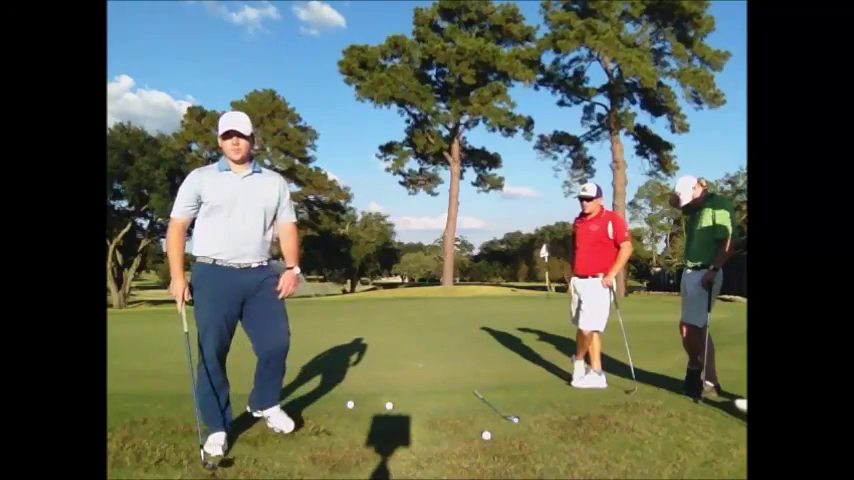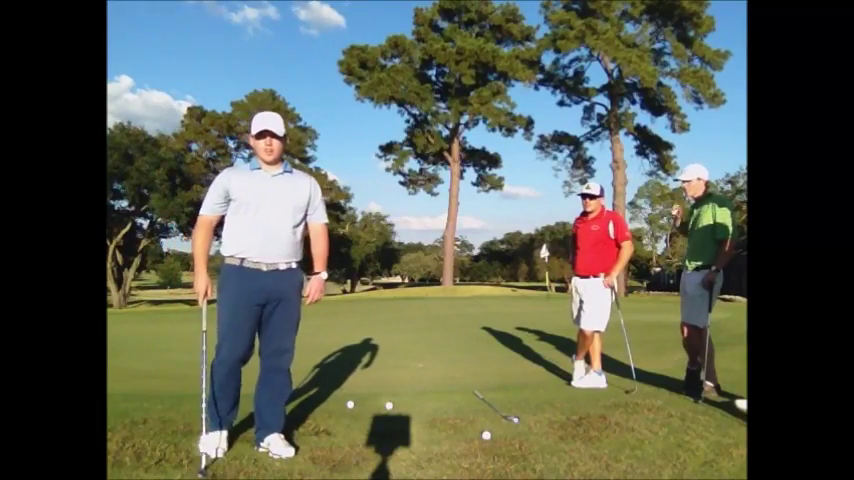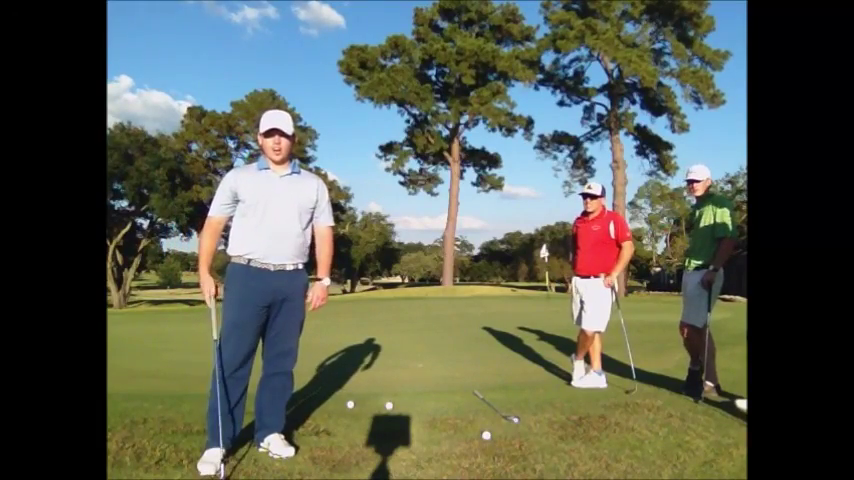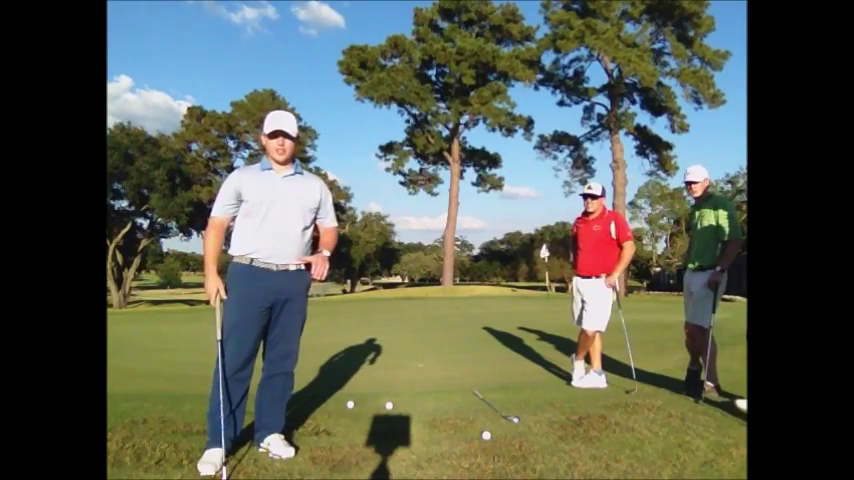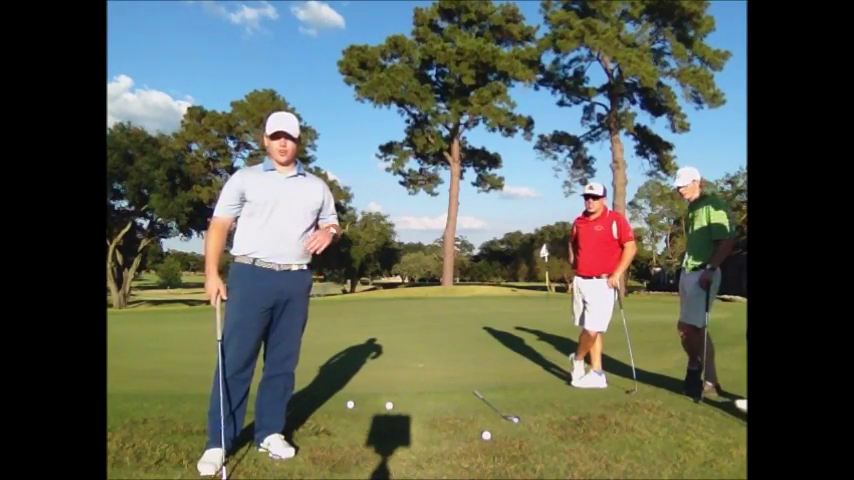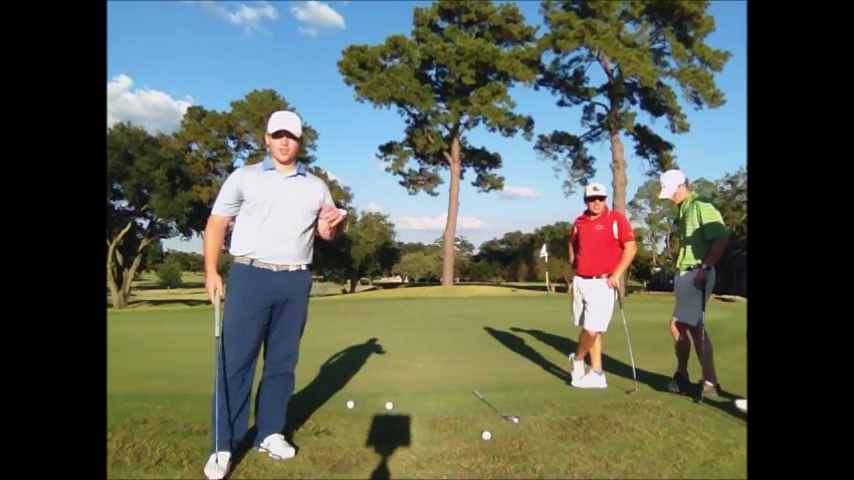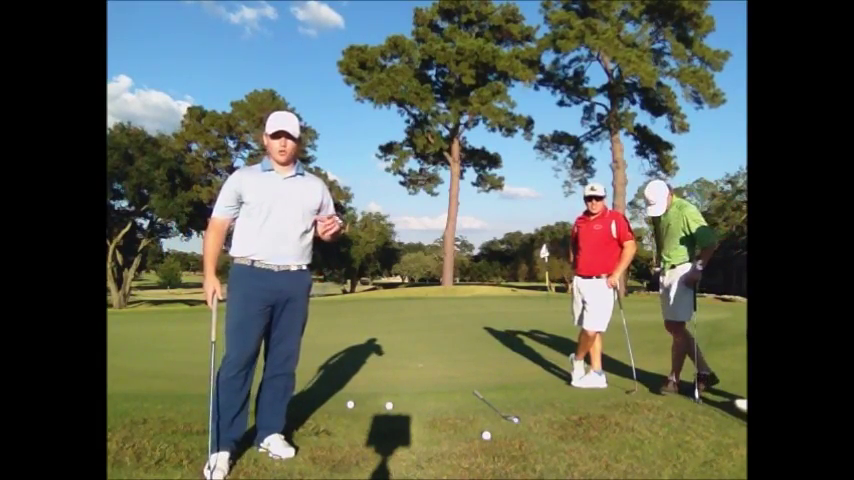
dt=0.7s
person 1, frame 1
left shoulder: (275, 182)
right shoulder: (199, 179)
left elbow: (287, 227)
right elbow: (177, 227)
left wrist: (292, 268)
right wrist: (177, 276)
left hip: (260, 275)
right hip: (213, 275)
left knee: (276, 342)
right knee: (212, 353)
left ankle: (265, 402)
right ankle: (217, 427)
person 1, frame 2
left shoulder: (306, 183)
right shoulder: (230, 178)
left elbow: (318, 230)
right elbow: (205, 223)
left wrist: (319, 274)
right wrist: (200, 270)
left hip: (286, 279)
right hip: (241, 276)
left knee: (278, 358)
right knee: (230, 355)
left ankle: (269, 432)
right ankle: (218, 426)
person 1, frame 3
left shoulder: (313, 184)
right shoulder: (238, 178)
left elbow: (323, 232)
right elbow: (213, 224)
left wrist: (322, 279)
right wrist: (204, 272)
left hip: (292, 281)
right hip: (246, 276)
left knee: (281, 360)
right knee: (232, 360)
left ankle: (270, 432)
right ankle: (218, 442)
person 1, frame 4
left shoulder: (315, 185)
right shoulder: (241, 178)
left elbow: (329, 228)
right elbow: (216, 225)
left wrist: (323, 253)
right wrist: (211, 272)
left hip: (293, 281)
right hip: (248, 275)
left knee: (281, 361)
right knee: (234, 360)
left ankle: (269, 432)
right ankle: (217, 442)
person 1, frame 5
left shoulder: (317, 186)
right shoulder: (244, 179)
left elbow: (331, 226)
right elbow: (218, 226)
left wrist: (329, 232)
right wrist: (212, 273)
left hip: (296, 281)
right hip: (251, 275)
left knee: (283, 361)
right knee: (235, 359)
left ankle: (270, 432)
right ankle: (218, 442)
person 1, frame 6
left shoulder: (316, 186)
right shoulder: (243, 177)
left elbow: (326, 233)
right elbow: (216, 223)
left wrist: (337, 221)
right wrist: (211, 271)
left hip: (295, 281)
right hip: (249, 276)
left knee: (282, 361)
right knee: (235, 359)
left ankle: (269, 432)
right ankle: (223, 445)
person 1, frame 7
left shoulder: (316, 186)
right shoulder: (243, 178)
left elbow: (326, 230)
right elbow: (217, 227)
left wrist: (334, 227)
right wrist: (209, 274)
left hip: (295, 281)
right hip: (251, 276)
left knee: (283, 361)
right knee: (238, 359)
left ankle: (270, 432)
right ankle: (222, 445)
person 2, frame 1
left shoulder: (719, 204)
right shoulder: (694, 207)
left elbow: (726, 243)
right elbow: (673, 201)
left wrist: (713, 270)
right wrist: (685, 190)
left hip: (705, 274)
right hip: (689, 272)
left knee: (691, 327)
right knee: (694, 327)
left ankle: (702, 374)
right ankle: (702, 375)
person 2, frame 2
left shoulder: (719, 204)
right shoulder: (695, 207)
left elbow: (729, 243)
left wrist: (714, 271)
right wrist: (678, 219)
left hip: (705, 274)
right hip: (688, 273)
left knee: (691, 327)
right knee: (695, 328)
left ankle: (701, 374)
right ankle: (706, 379)
person 2, frame 3
left shoulder: (719, 204)
right shoulder: (696, 208)
left elbow: (728, 241)
left wrist: (712, 270)
right wrist: (688, 258)
left hip: (706, 274)
right hip: (690, 272)
left knee: (688, 327)
right knee: (698, 328)
left ankle: (699, 370)
right ankle: (709, 380)
person 2, frame 4
left shoulder: (721, 205)
right shoulder: (694, 209)
left elbow: (735, 242)
left wrist: (719, 270)
right wrist: (687, 262)
left hip: (709, 275)
right hip: (691, 273)
left knee: (695, 327)
right knee: (697, 328)
left ankle: (697, 370)
right ankle: (708, 379)
person 2, frame 5
left shoulder: (714, 205)
right shoulder: (692, 208)
left elbow: (727, 241)
left wrist: (710, 268)
right wrist: (684, 268)
left hip: (703, 274)
right hip: (688, 273)
left knee: (688, 327)
right knee: (694, 328)
left ankle: (702, 374)
right ankle: (704, 376)
person 2, frame 6
left shoulder: (702, 205)
right shoulder: (682, 208)
left elbow: (721, 239)
left wrist: (706, 268)
right wrist: (678, 264)
left hip: (697, 273)
right hip: (683, 273)
left knee: (679, 326)
right knee: (694, 327)
left ankle: (681, 375)
right ankle: (709, 381)
person 2, frame 7
left shoulder: (686, 211)
right shoulder: (657, 211)
left elbow: (710, 243)
left wrist: (698, 268)
left hip: (683, 272)
right hip: (665, 272)
left knee: (676, 326)
right knee: (673, 326)
left ankle: (674, 379)
right ankle: (703, 372)
person 3, frame 1
left shoulder: (612, 219)
right shoulder: (578, 222)
left elbow: (626, 248)
left wrist: (611, 274)
right wrist: (573, 273)
left hip: (598, 283)
right hip: (578, 281)
left knee: (587, 328)
right knee: (590, 329)
left ankle: (578, 361)
right ankle: (596, 374)
person 3, frame 2
left shoulder: (613, 219)
right shoulder: (578, 222)
left elbow: (627, 247)
left wrist: (613, 274)
right wrist: (574, 274)
left hip: (599, 283)
right hip: (579, 281)
left knee: (589, 328)
right knee: (590, 329)
left ankle: (578, 361)
right ankle: (596, 374)
person 3, frame 3
left shoulder: (613, 219)
right shoulder: (579, 222)
left elbow: (628, 247)
left wrist: (614, 274)
right wrist: (574, 270)
left hip: (600, 283)
right hip: (579, 281)
left knee: (590, 328)
right knee: (589, 329)
left ankle: (578, 360)
right ankle: (596, 374)
person 3, frame 4
left shoulder: (614, 219)
right shoulder: (579, 222)
left elbow: (629, 247)
left wrist: (615, 274)
left hip: (601, 283)
right hip: (580, 282)
left knee: (591, 328)
right knee: (591, 329)
left ankle: (578, 359)
right ankle: (596, 373)
person 3, frame 5
left shoulder: (615, 219)
right shoulder: (579, 222)
left elbow: (630, 247)
left wrist: (617, 274)
right wrist: (574, 266)
left hip: (602, 283)
right hip: (580, 281)
left knee: (593, 329)
right knee: (590, 329)
left ankle: (577, 359)
right ankle: (596, 374)
person 3, frame 6
left shoulder: (616, 219)
right shoulder: (579, 222)
left elbow: (631, 247)
right elbow: (572, 244)
left wrist: (617, 274)
right wrist: (574, 266)
left hip: (603, 283)
right hip: (580, 281)
left knee: (593, 329)
right knee: (590, 329)
left ankle: (577, 359)
right ankle: (597, 374)
person 3, frame 7
left shoulder: (616, 218)
right shoulder: (579, 222)
left elbow: (630, 246)
left wrist: (616, 274)
right wrist: (574, 266)
left hip: (602, 283)
right hip: (580, 281)
left knee: (591, 329)
right knee: (590, 329)
left ankle: (577, 359)
right ankle: (597, 374)
